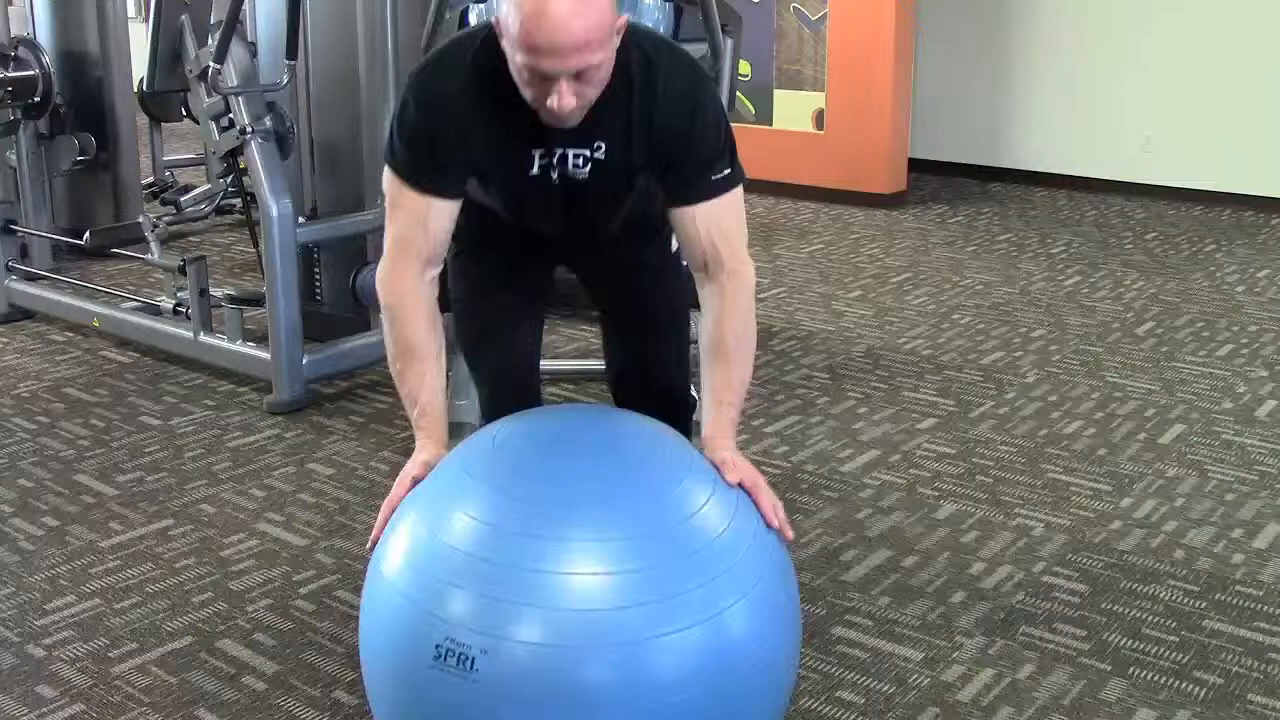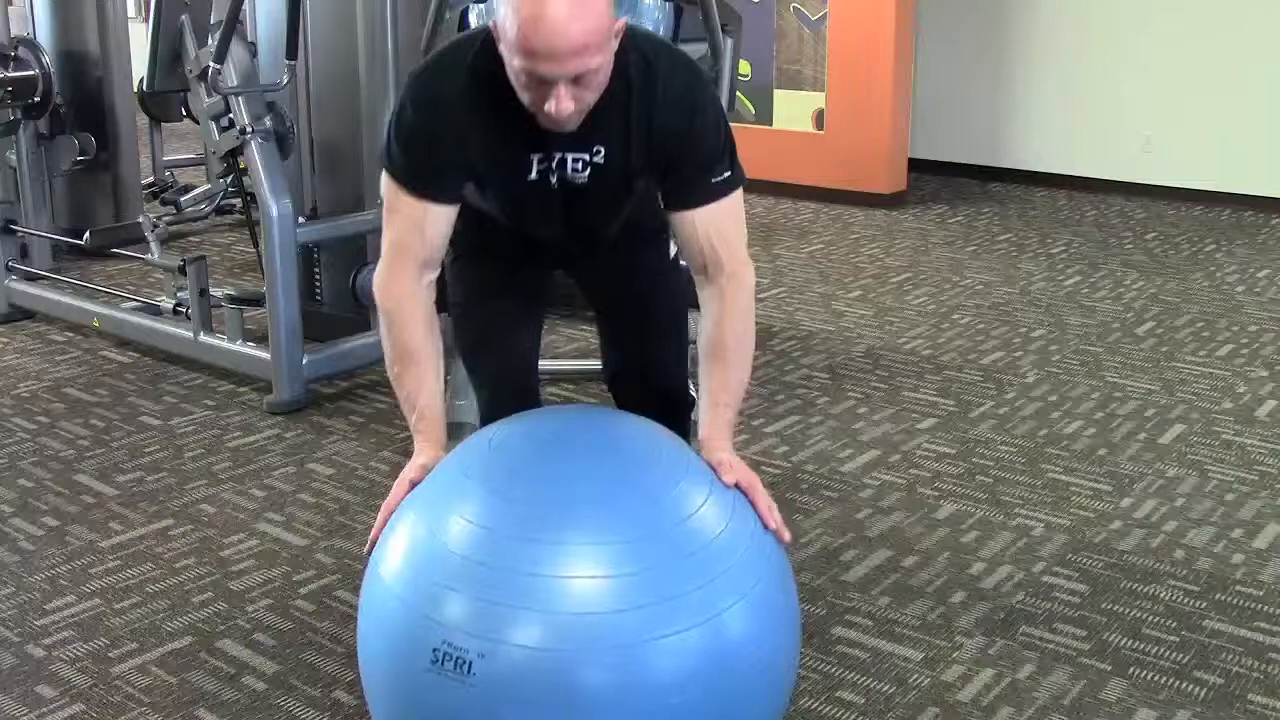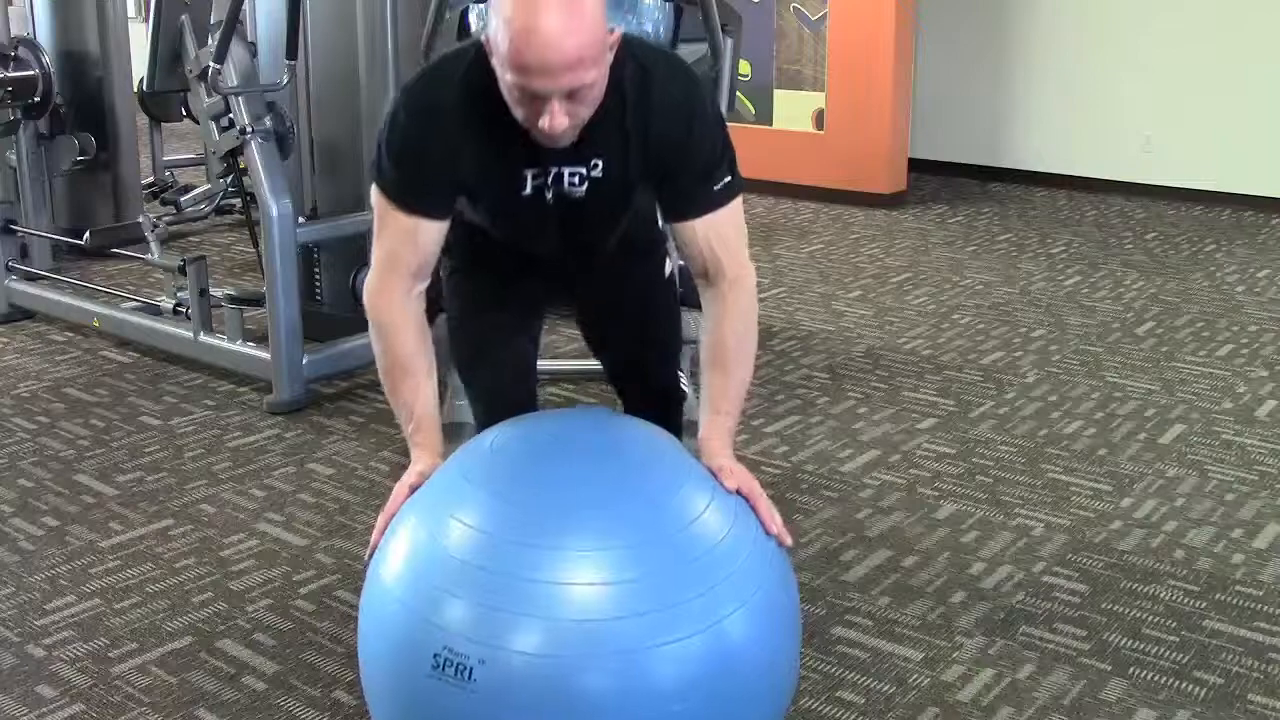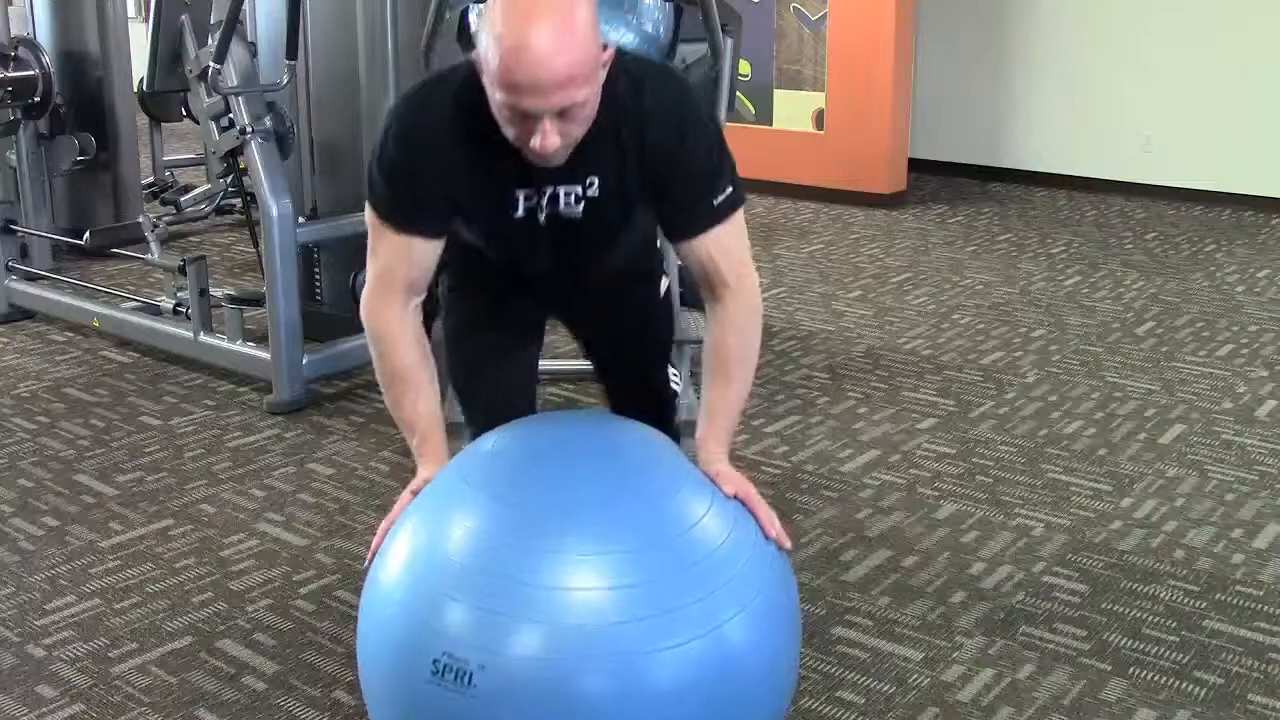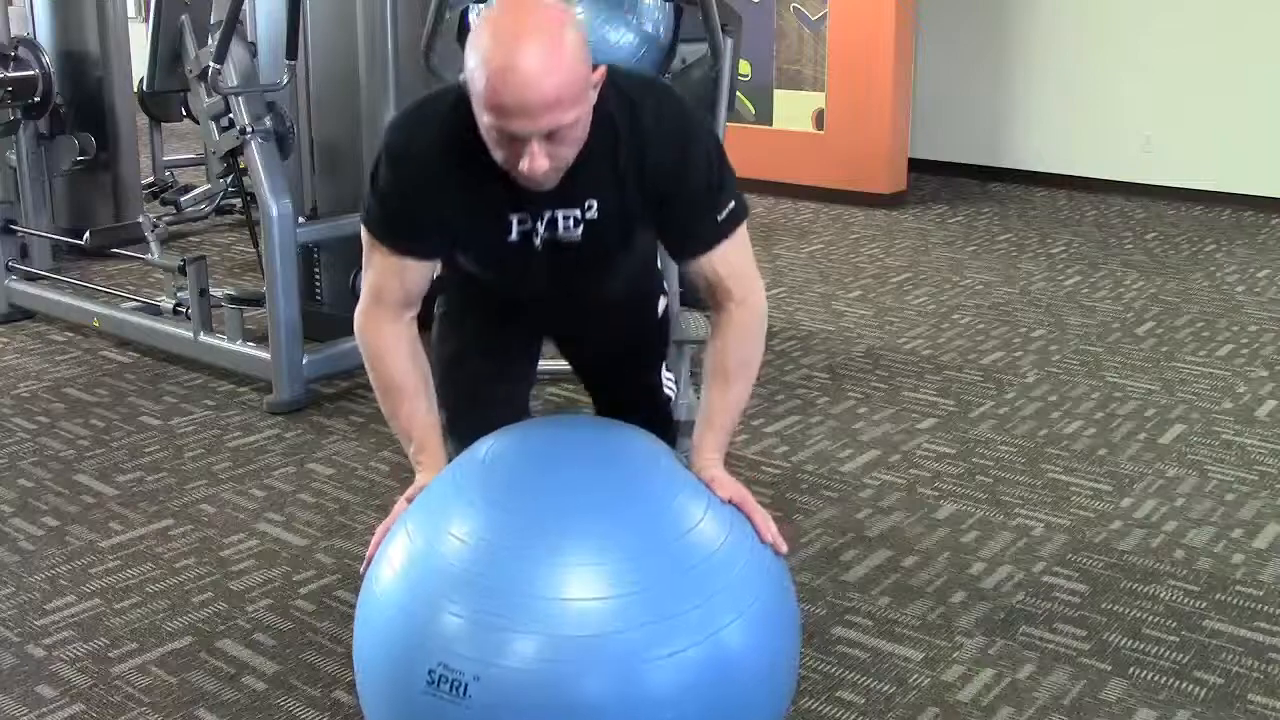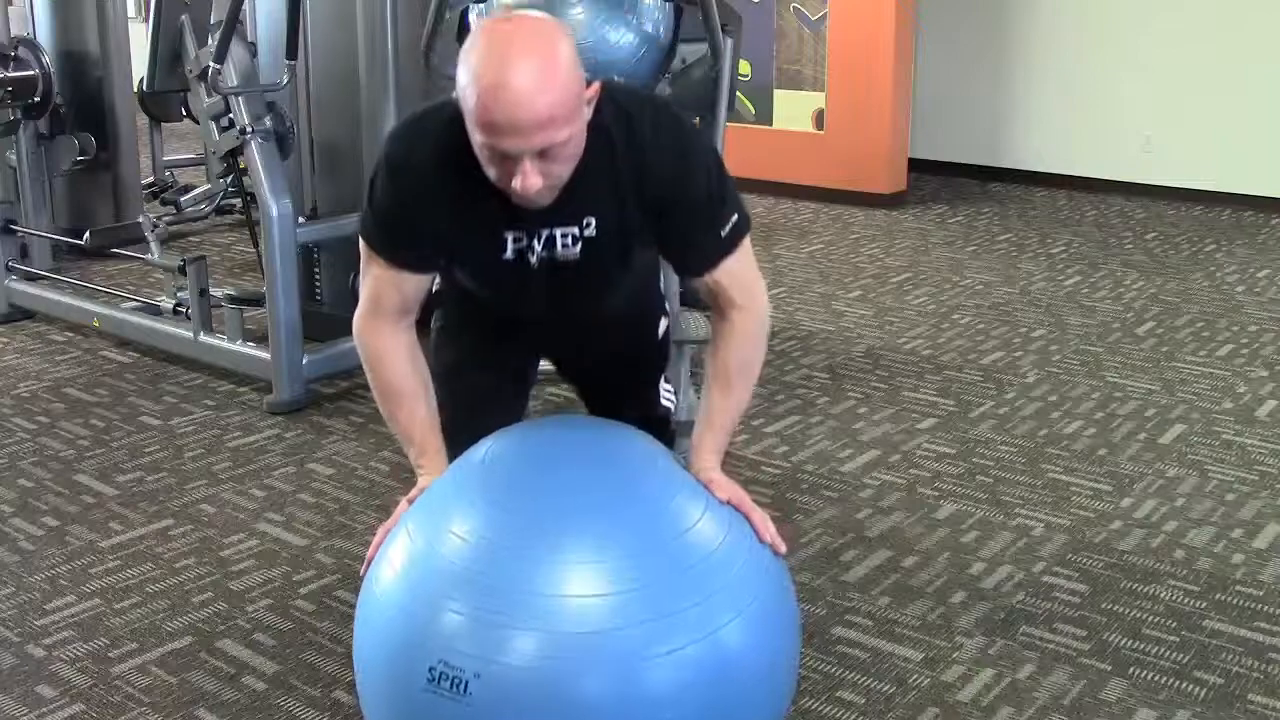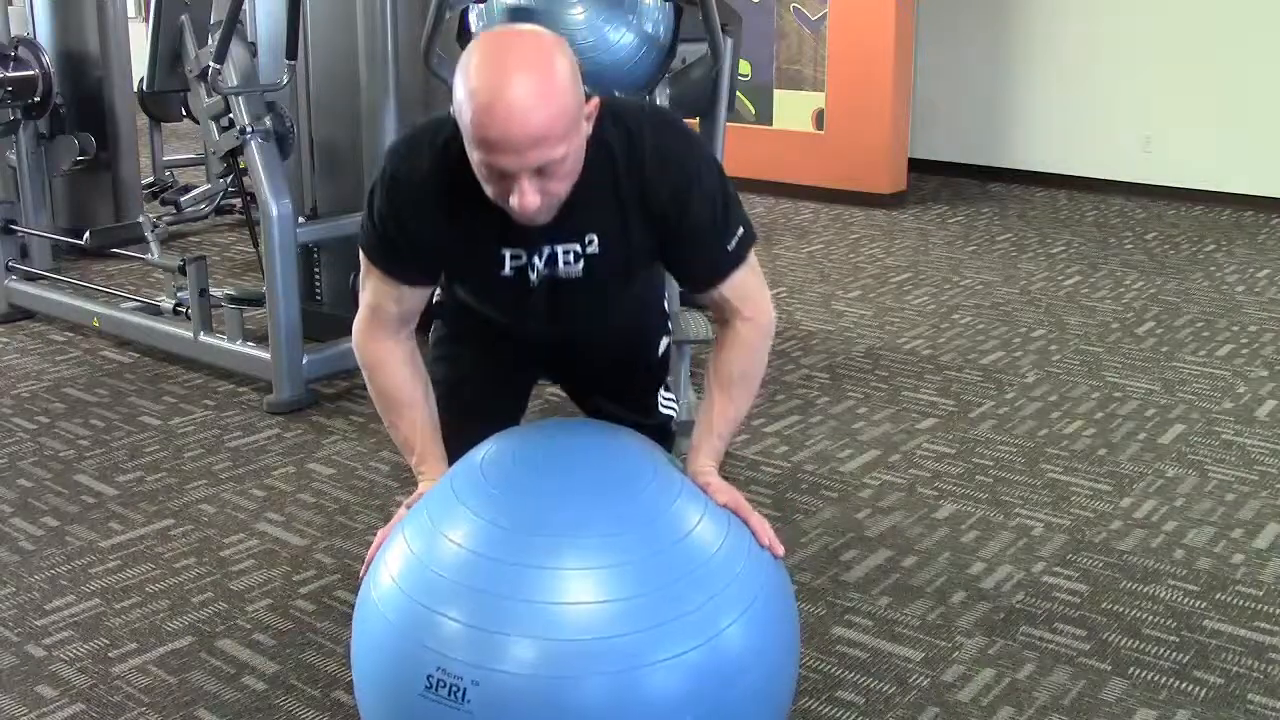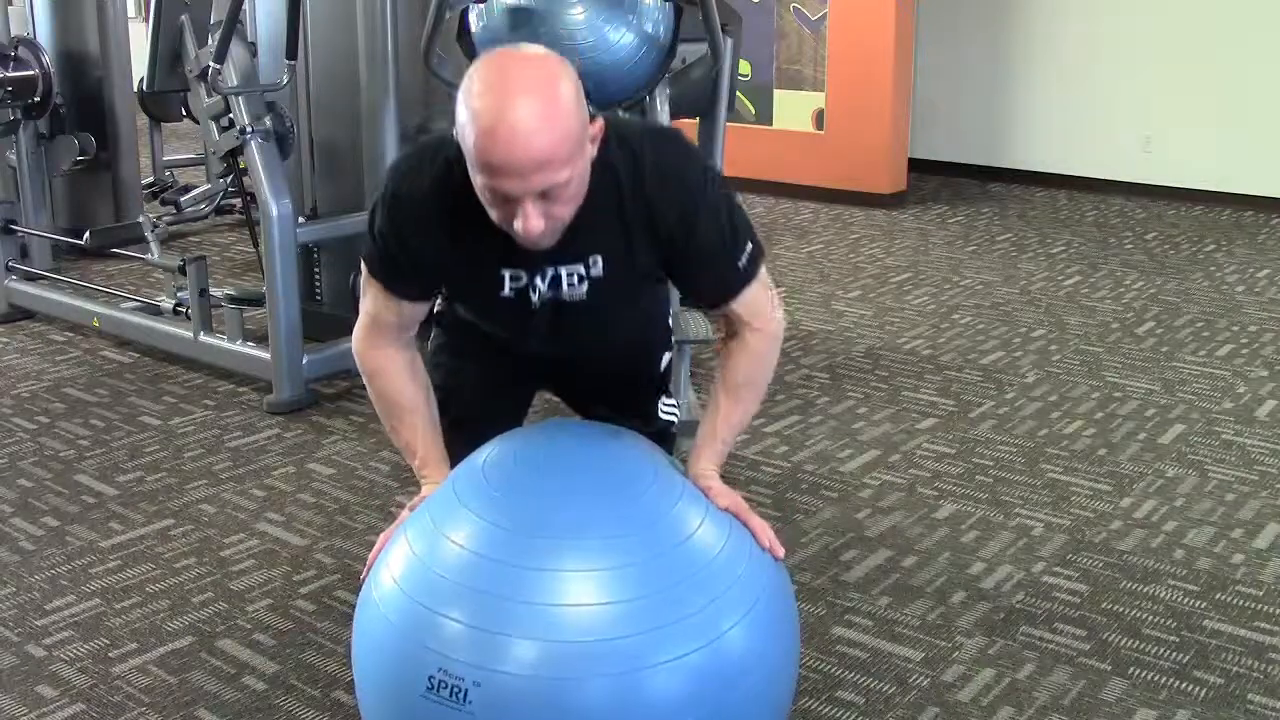
dt=0.1s
person 1, frame 1
left shoulder: (672, 82)
right shoulder: (447, 85)
left elbow: (723, 267)
right elbow: (409, 263)
left wrist: (721, 439)
right wrist: (431, 441)
left hip: (626, 222)
right hip: (498, 228)
left knee: (659, 394)
right knee: (510, 406)
person 1, frame 2
left shoulder: (671, 85)
right shoulder: (444, 89)
left elbow: (722, 269)
right elbow: (407, 268)
left wrist: (718, 441)
right wrist: (429, 444)
left hip: (625, 227)
right hip: (496, 234)
left knee: (658, 396)
right knee: (509, 410)
person 1, frame 3
left shoulder: (668, 94)
right shoulder: (436, 105)
left elbow: (726, 276)
right elbow: (397, 282)
left wrist: (716, 447)
right wrist: (426, 454)
left hip: (619, 243)
right hip: (492, 249)
left knee: (656, 410)
right knee: (505, 426)
person 1, frame 4
left shoulder: (663, 109)
right shoulder: (428, 123)
left elbow: (730, 284)
right elbow: (392, 296)
left wrist: (713, 454)
right wrist: (431, 461)
left hip: (618, 266)
right hip: (489, 273)
left knee: (649, 426)
person 1, frame 5
left shoulder: (661, 127)
right shoulder: (421, 146)
left elbow: (737, 296)
right elbow: (386, 311)
left wrist: (708, 460)
right wrist: (431, 470)
left hip: (617, 286)
right hip: (485, 294)
person 1, frame 6
left shoulder: (660, 142)
right shoulder: (418, 160)
left elbow: (740, 303)
right elbow: (384, 319)
left wrist: (706, 463)
right wrist: (432, 473)
left hip: (617, 306)
right hip: (483, 312)
person 1, frame 7
left shoulder: (663, 156)
right shoulder: (417, 174)
left elbow: (747, 312)
right elbow: (383, 328)
left wrist: (703, 464)
right wrist: (432, 476)
left hip: (620, 330)
right hip: (481, 326)
person 1, frame 8
left shoulder: (669, 176)
right shoulder: (420, 191)
left elbow: (756, 322)
right elbow: (383, 336)
left wrist: (705, 469)
right wrist: (435, 481)
left hip: (623, 343)
right hip: (483, 339)
